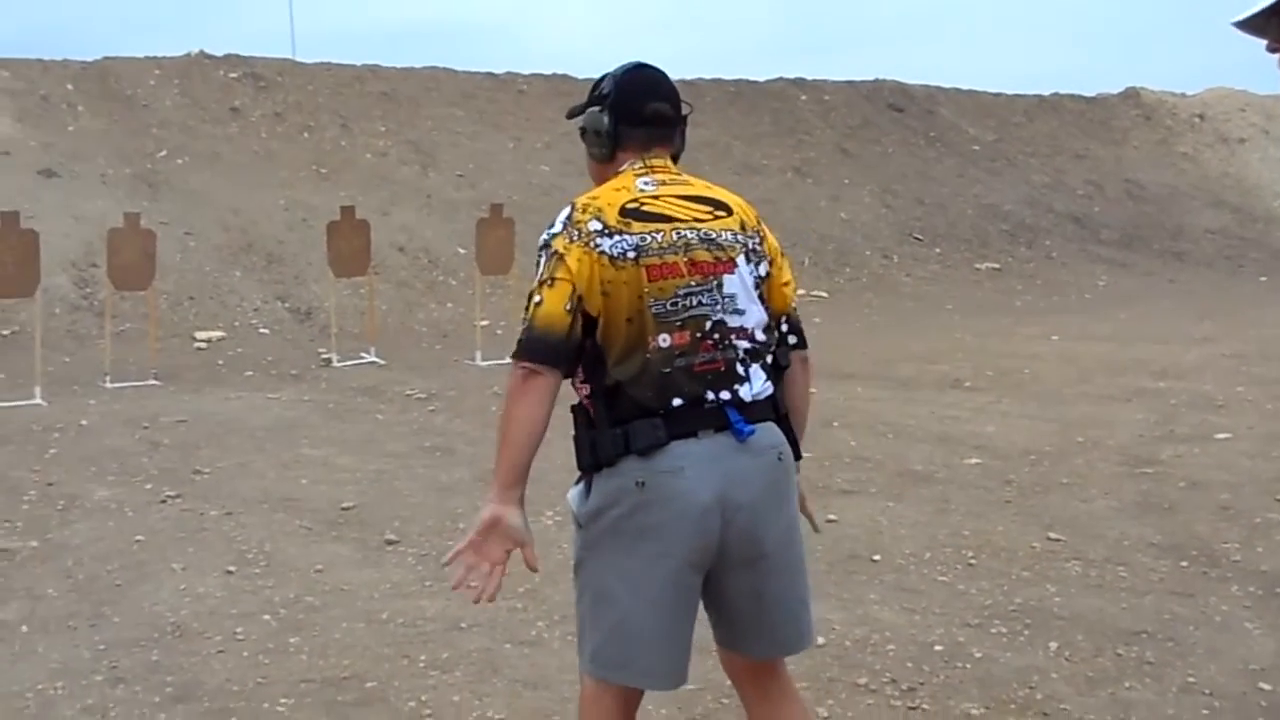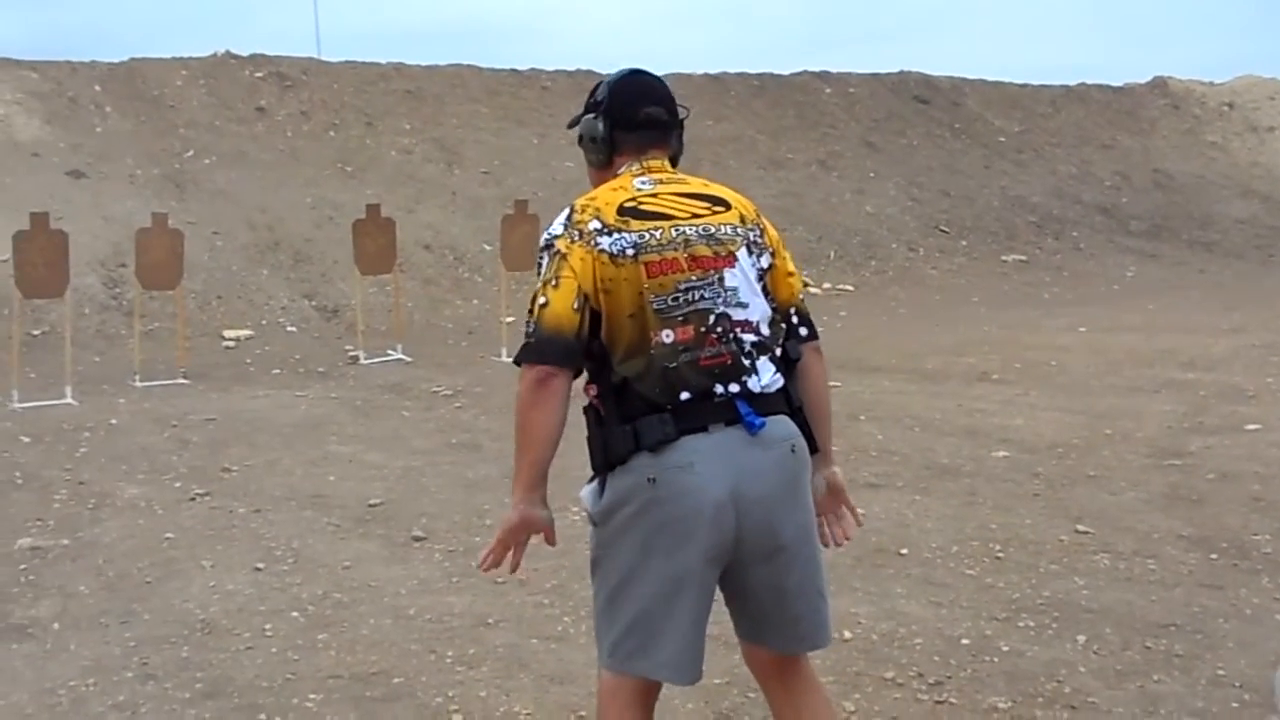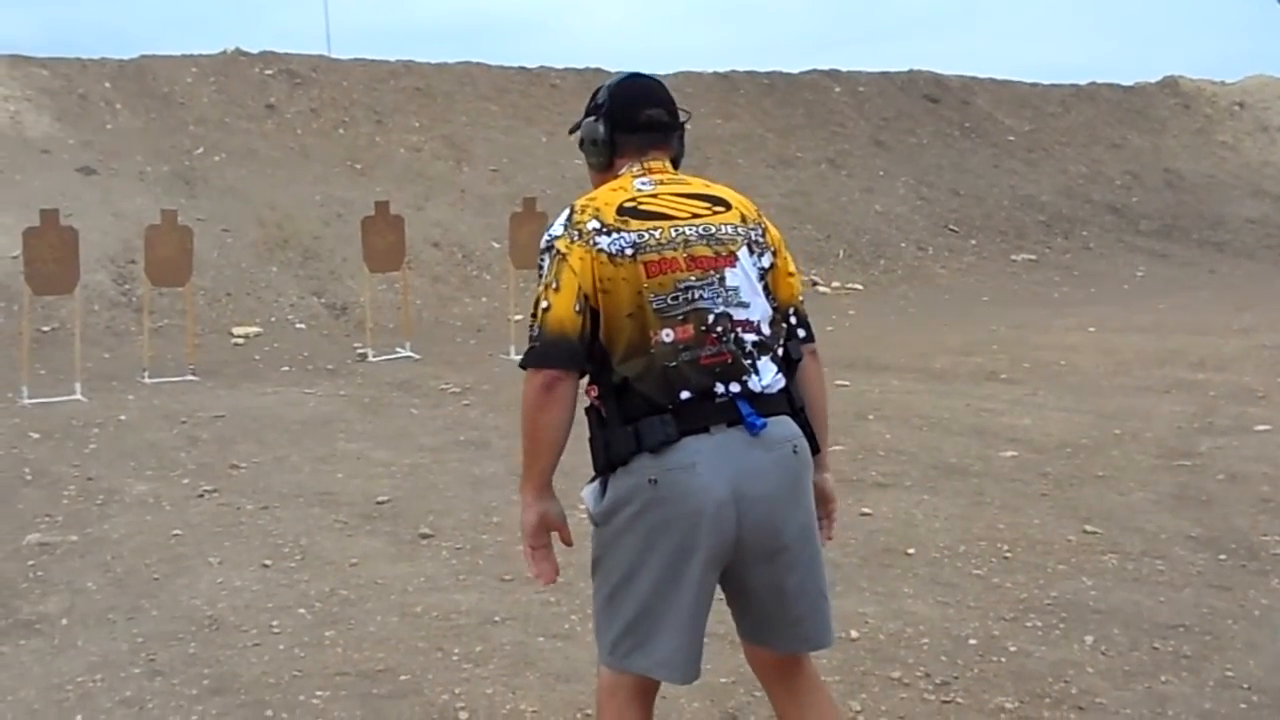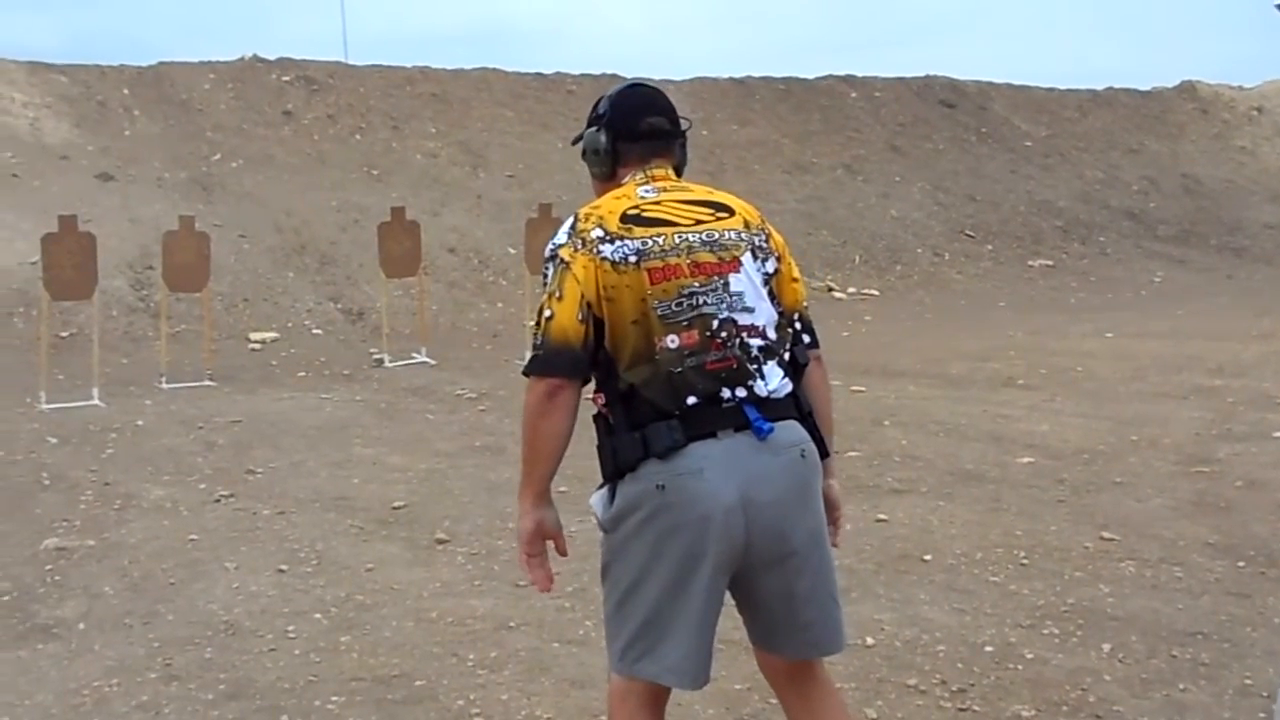
dt=0.5s
person 1, frame 1
left shoulder: (585, 225)
right shoulder: (738, 215)
left elbow: (537, 369)
right elbow: (792, 353)
left wrist: (504, 500)
right wrist: (785, 459)
left hip: (651, 478)
right hip: (755, 462)
right knee: (762, 666)
person 1, frame 2
left shoulder: (584, 227)
right shoulder: (741, 212)
left elbow: (547, 370)
right elbow: (803, 346)
left wrist: (528, 496)
right wrist: (822, 461)
left hip: (664, 473)
right hip: (771, 454)
right knee: (783, 659)
person 1, frame 3
left shoulder: (585, 226)
right shoulder: (742, 213)
left elbow: (552, 372)
right elbow: (801, 349)
left wrist: (536, 492)
right wrist: (817, 464)
left hip: (665, 472)
right hip: (773, 455)
right knee: (784, 659)
person 1, frame 4
left shoulder: (589, 235)
right shoulder: (746, 219)
left elbow: (554, 381)
right elbow: (806, 355)
left wrist: (534, 498)
right wrist: (823, 468)
left hip: (675, 480)
right hip: (781, 459)
right knee: (799, 666)
